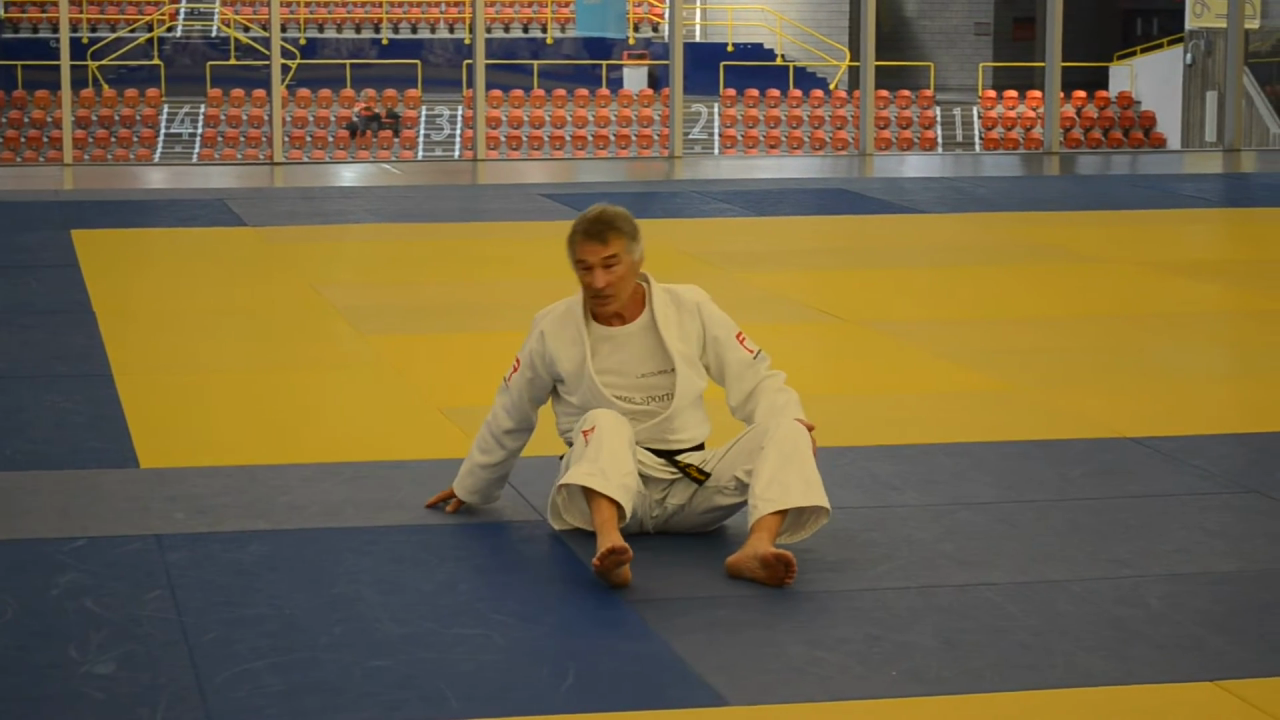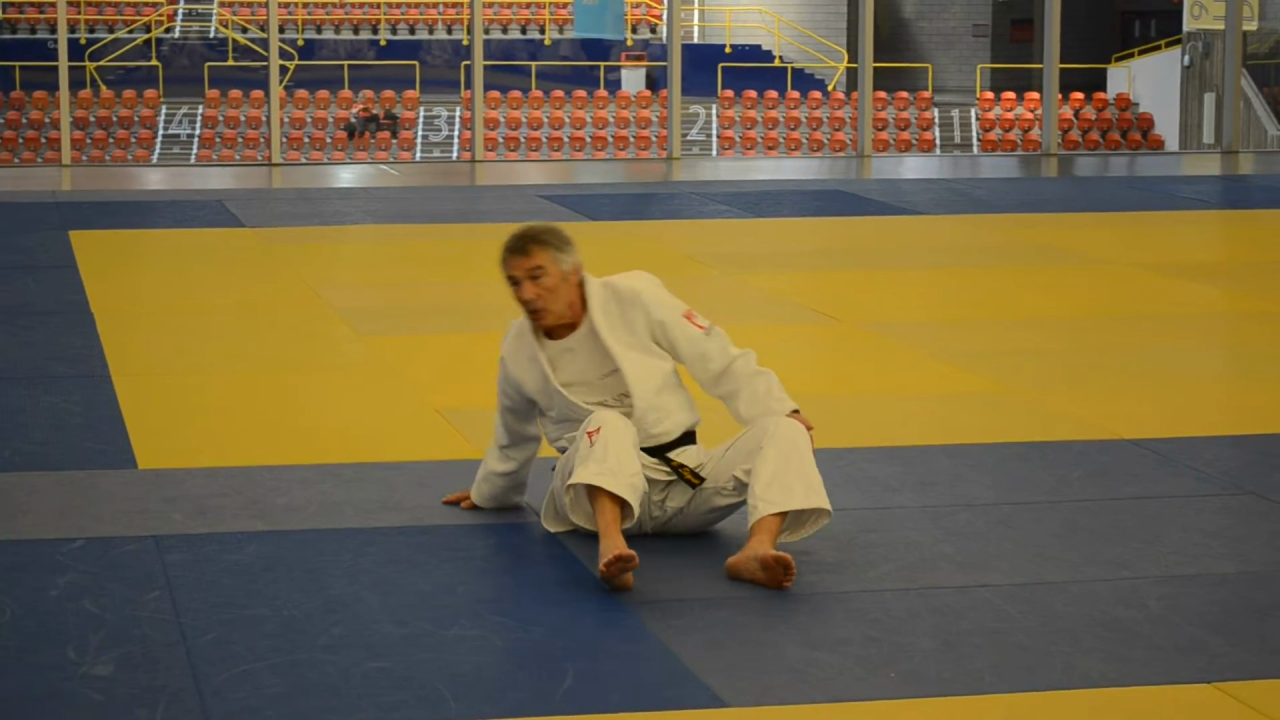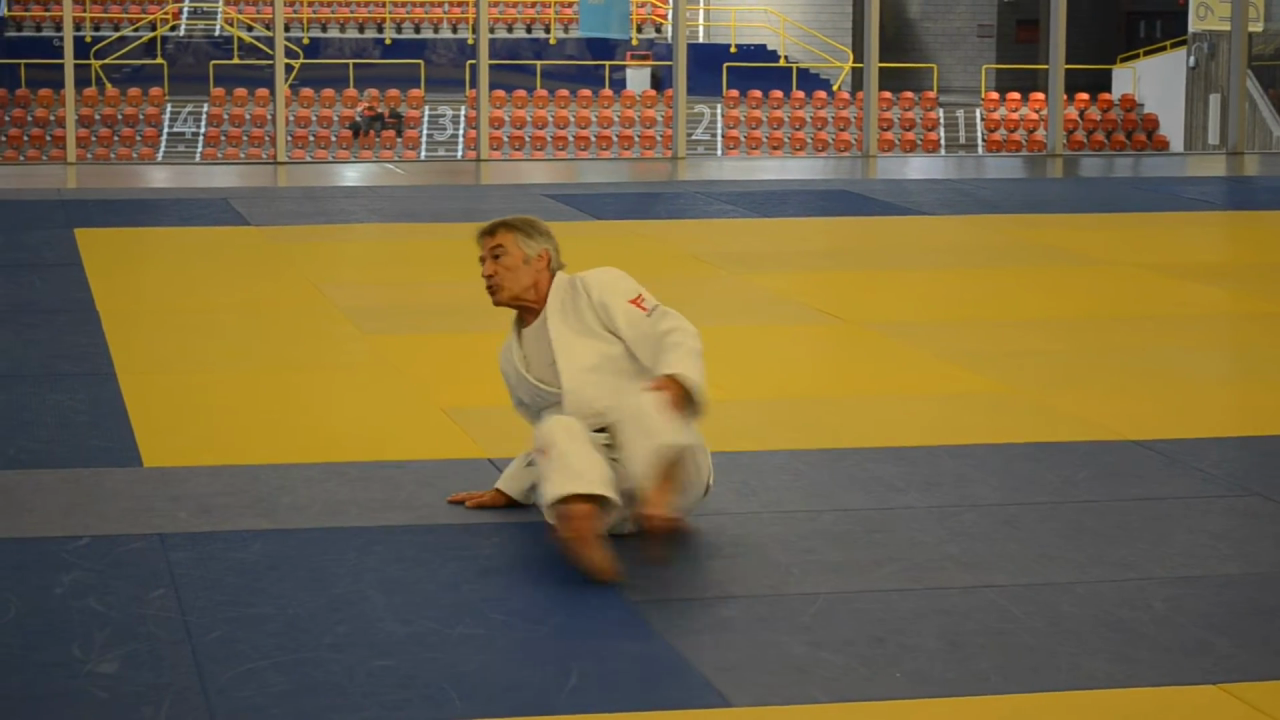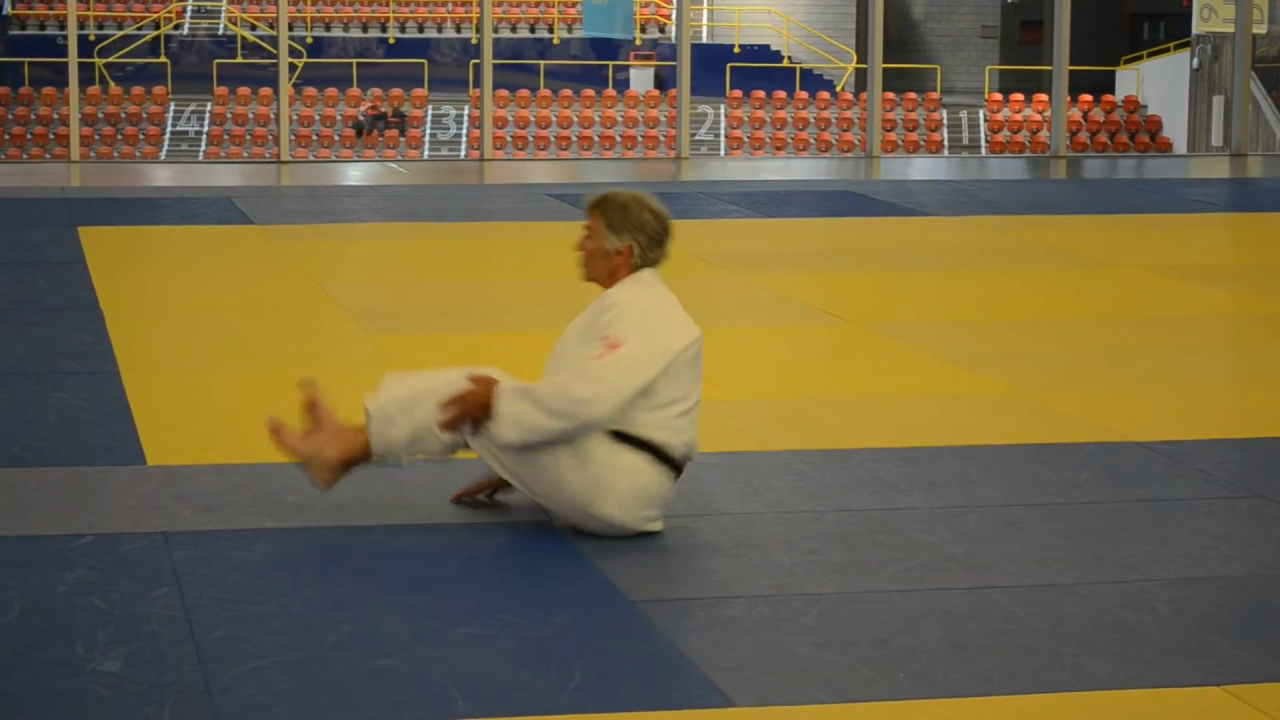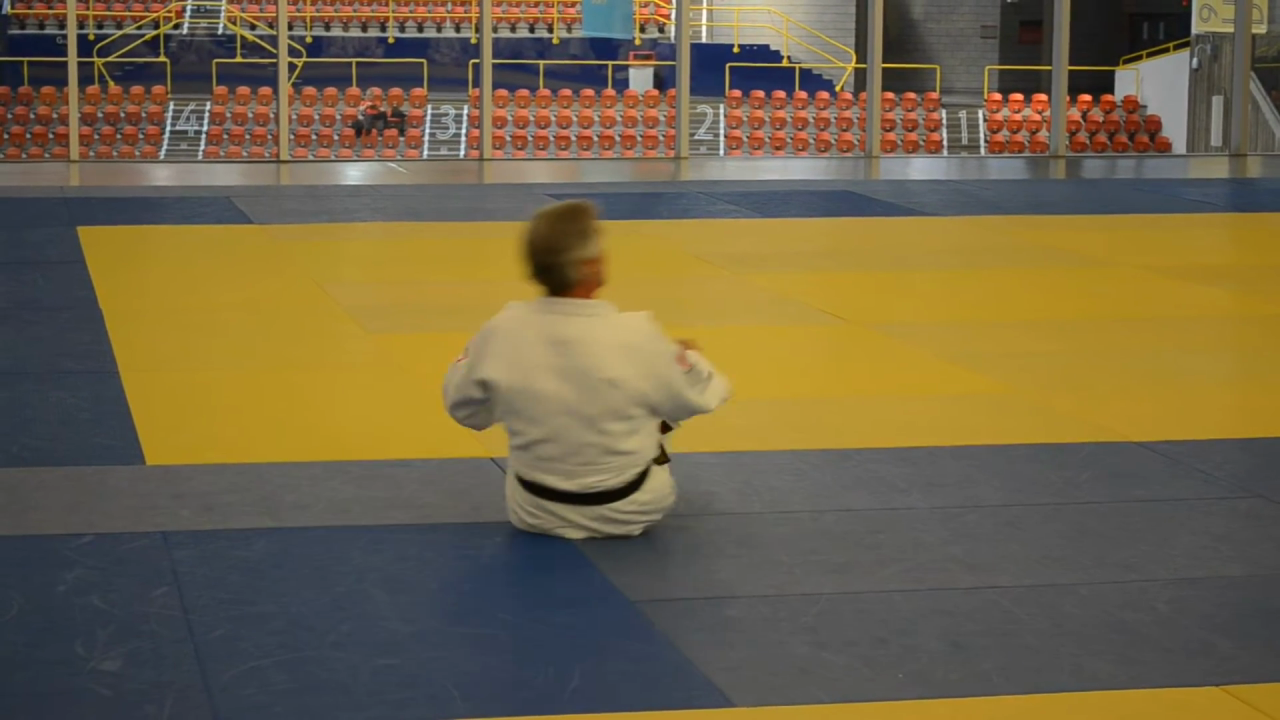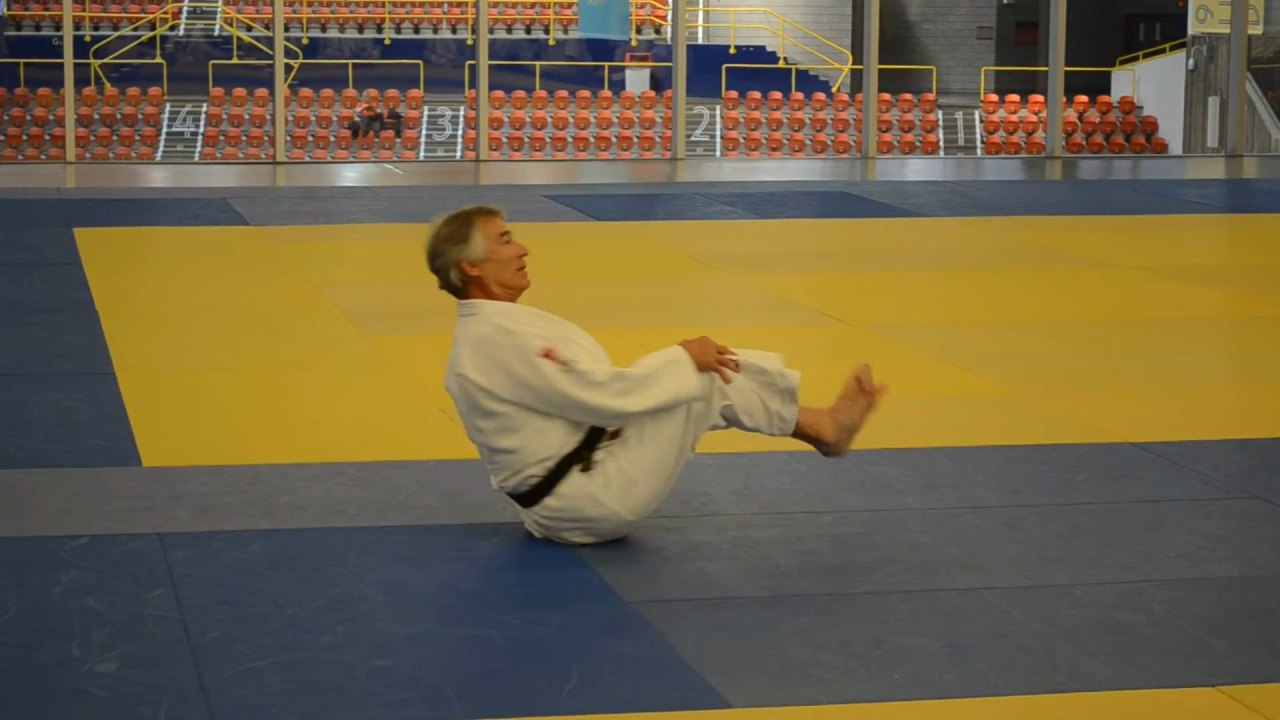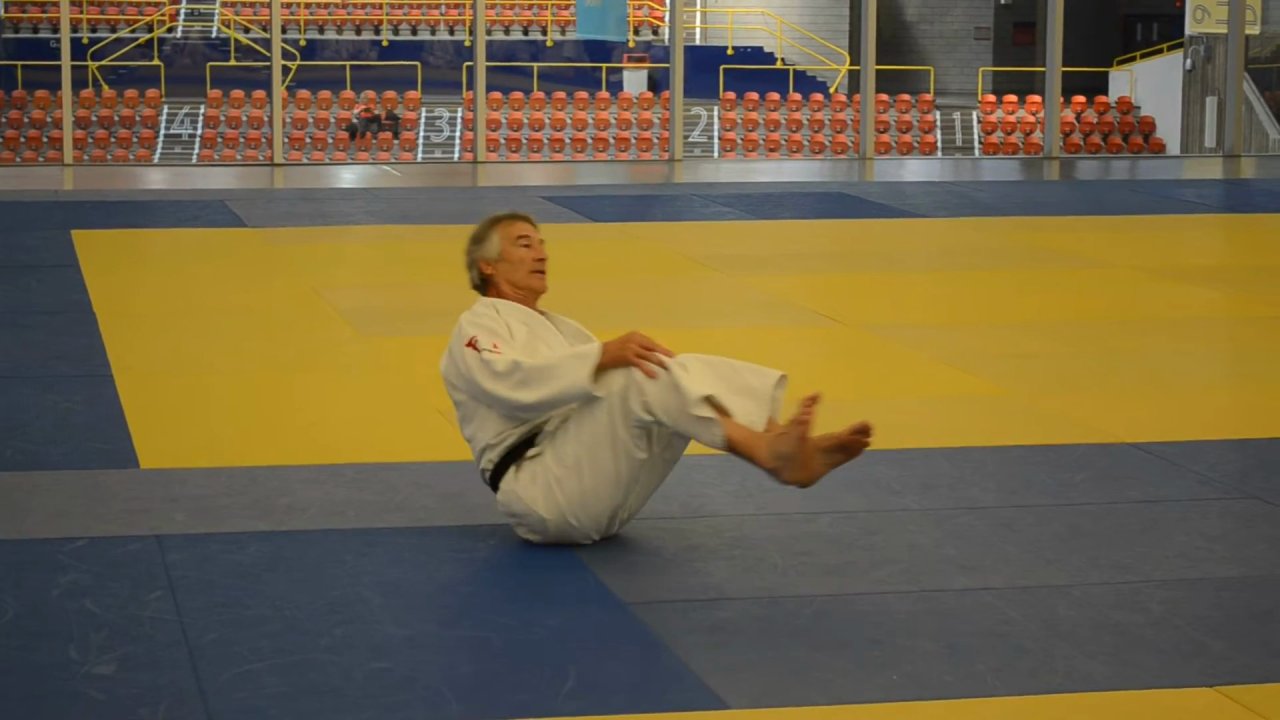
dt=0.3s
person 1, frame 1
left shoulder: (690, 306)
right shoulder: (553, 330)
left elbow: (754, 376)
right elbow: (510, 416)
left wrist: (792, 421)
right wrist: (471, 487)
left hip: (686, 483)
right hip: (604, 480)
left knee: (784, 435)
right knee: (604, 424)
left ankle: (756, 549)
right ankle: (608, 546)
person 1, frame 2
left shoulder: (635, 295)
right shoulder: (518, 351)
left elbow: (721, 360)
right elbow: (515, 434)
left wrist: (783, 413)
right wrist: (489, 493)
left hip: (681, 476)
right hip: (598, 483)
left knee: (783, 434)
right knee: (608, 428)
left ankle: (756, 552)
right ankle: (611, 547)
person 1, frame 3
left shoulder: (600, 289)
right shoulder: (513, 355)
left elbow: (675, 338)
left wrist: (676, 382)
right wrist: (510, 490)
left hip: (662, 469)
right hip: (597, 483)
left knee: (640, 406)
right knee: (560, 432)
left ankle: (658, 507)
right ankle: (589, 544)
person 1, frame 4
left shoulder: (635, 306)
right shoulder: (638, 305)
left elbow: (586, 399)
left wrist: (500, 400)
right wrist: (512, 471)
left hip: (605, 479)
right hip: (623, 498)
left ankle: (344, 447)
person 1, frame 5
left shoulder: (503, 332)
right shoulder: (634, 338)
left elbow: (463, 403)
right elbow: (697, 397)
right wrist: (685, 357)
right hip: (629, 509)
person 1, frame 6
left shoulder: (478, 338)
right shoulder: (503, 335)
right elbow: (605, 396)
right wrist: (684, 360)
right hip: (594, 499)
left knee: (704, 370)
right knee: (710, 379)
left ankle: (825, 426)
right ankle: (826, 428)
person 1, frame 7
left shoulder: (557, 330)
right shoulder: (480, 325)
right elbow: (517, 387)
right wrist: (605, 356)
left hip: (606, 495)
right hip: (551, 496)
left knee: (687, 373)
right knee: (640, 371)
left ankle: (785, 449)
right ankle: (768, 453)
